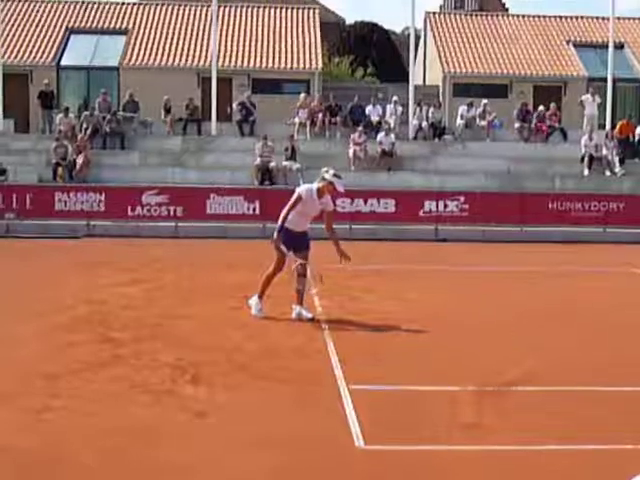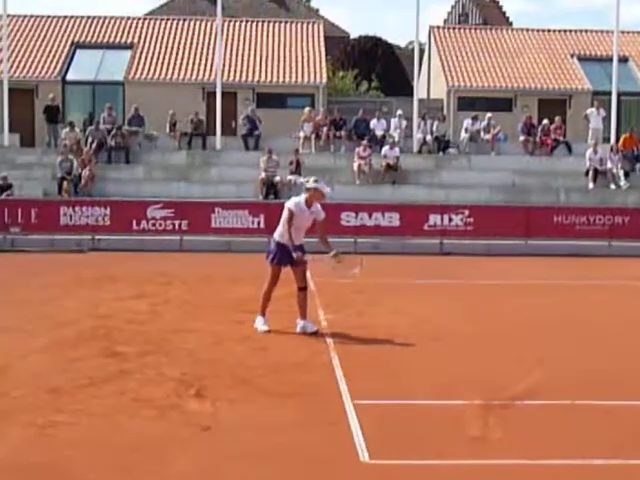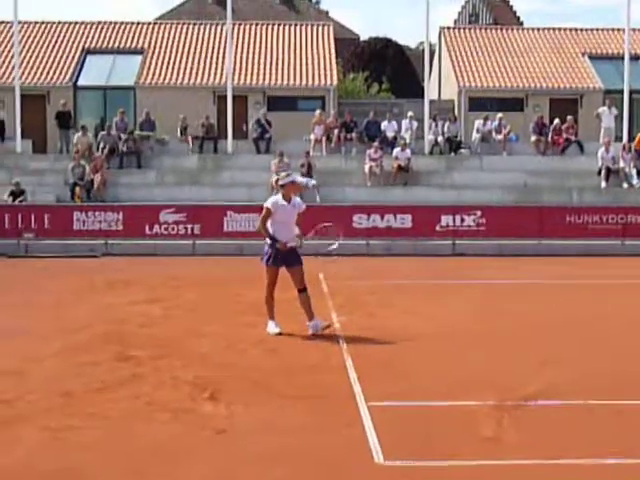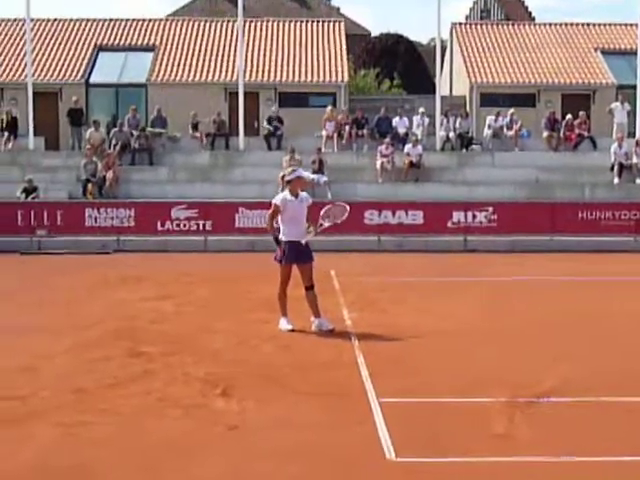
dt=0.7s
person 1, frame 1
left shoulder: (327, 202)
right shoulder: (305, 190)
left elbow: (329, 227)
right elbow: (287, 210)
left wrist: (339, 249)
right wrist: (278, 231)
left hip: (302, 234)
right hip: (286, 230)
left knee: (302, 270)
right knee: (277, 268)
left ankle: (298, 308)
right ankle: (257, 300)
person 1, frame 2
left shoulder: (317, 211)
right shoulder: (294, 204)
left elbow: (321, 236)
right elbow: (287, 229)
left wrist: (332, 251)
right wrist: (293, 250)
left hip: (297, 246)
right hip: (280, 244)
left knee: (302, 284)
right knee: (272, 283)
left ankle: (302, 322)
right ankle: (261, 317)
person 1, frame 3
left shoulder: (297, 203)
right shoulder: (273, 202)
right elbow: (261, 225)
left wrist: (299, 235)
right wrist: (275, 241)
left hip: (291, 248)
right hip: (274, 248)
left knee: (301, 285)
right knee: (271, 286)
left ankle: (313, 322)
right ankle: (271, 322)
person 1, frame 4
left shoulder: (305, 198)
right shoulder: (282, 199)
right elbow: (270, 221)
left wrist: (311, 227)
right wrist: (278, 242)
left hip: (302, 244)
right hip: (287, 245)
left knee: (309, 284)
right knee: (284, 283)
left ankle: (317, 320)
right ankle: (284, 319)
